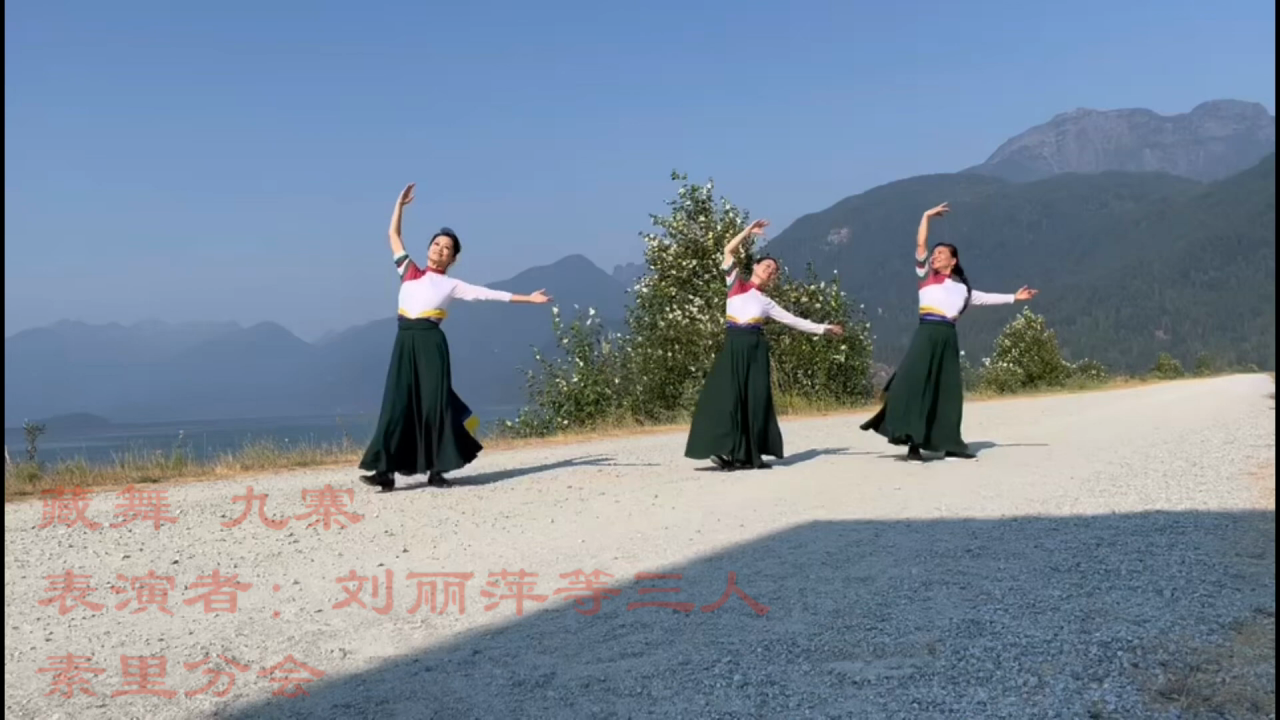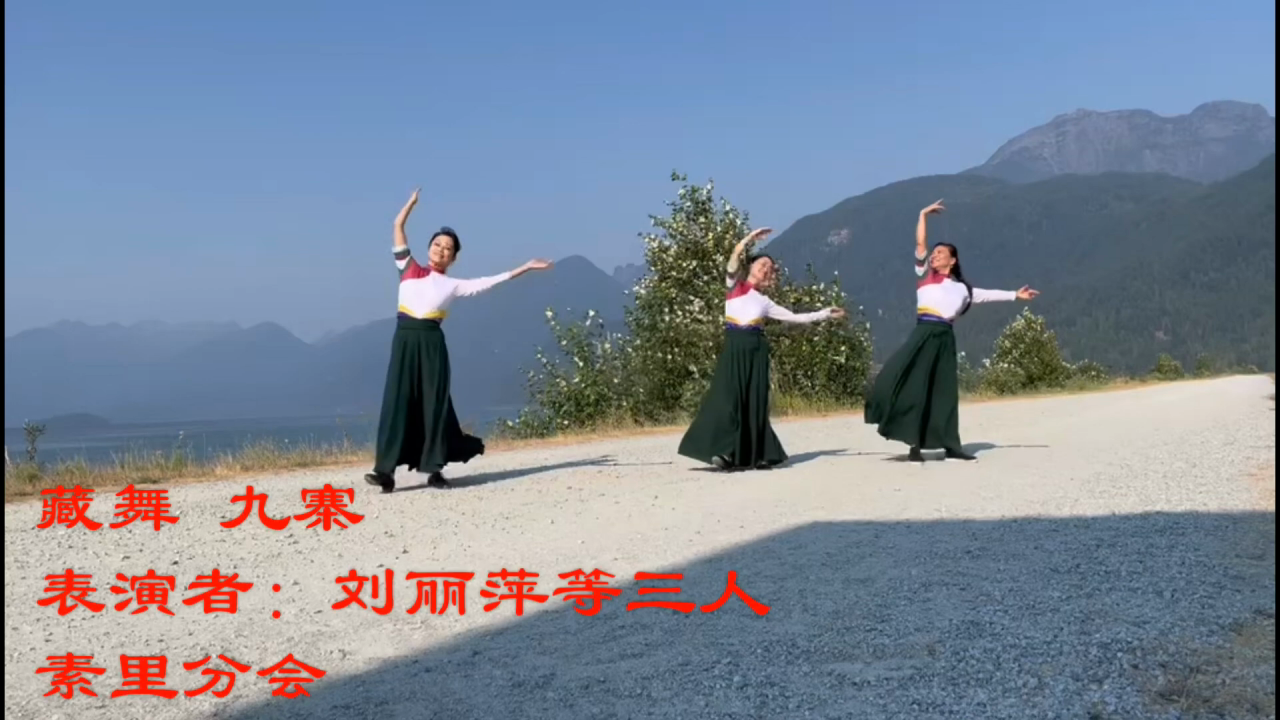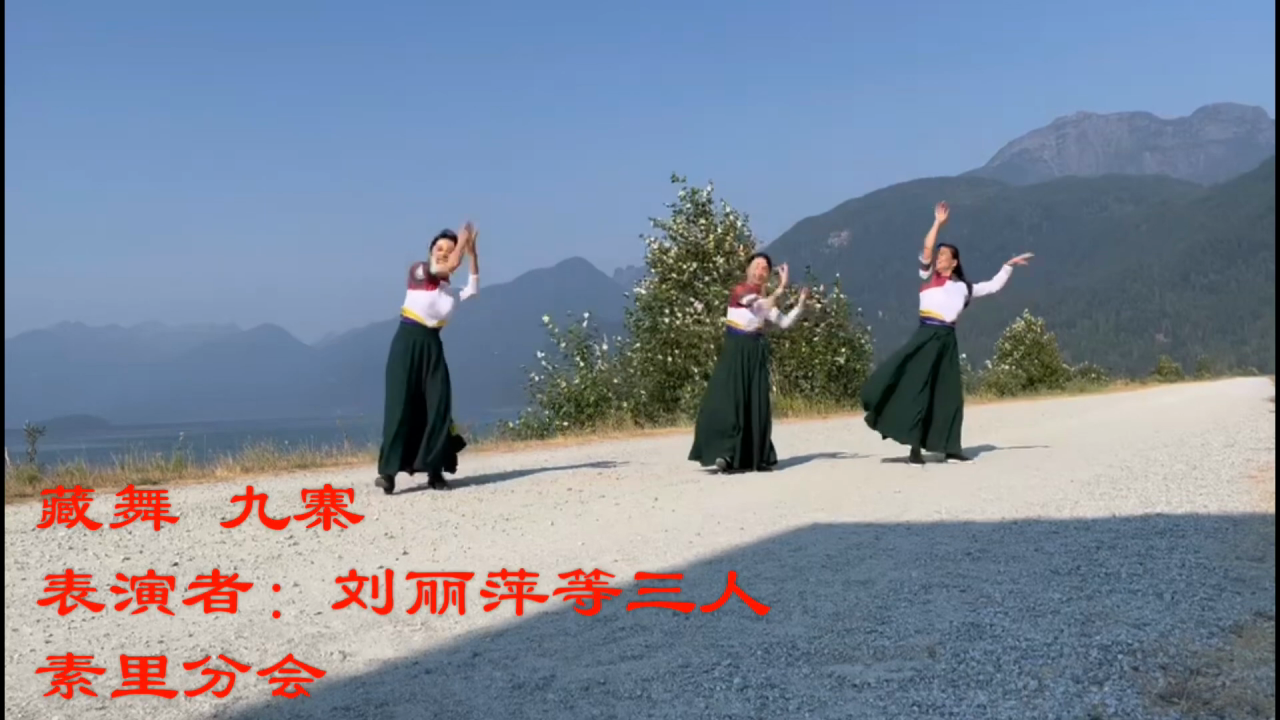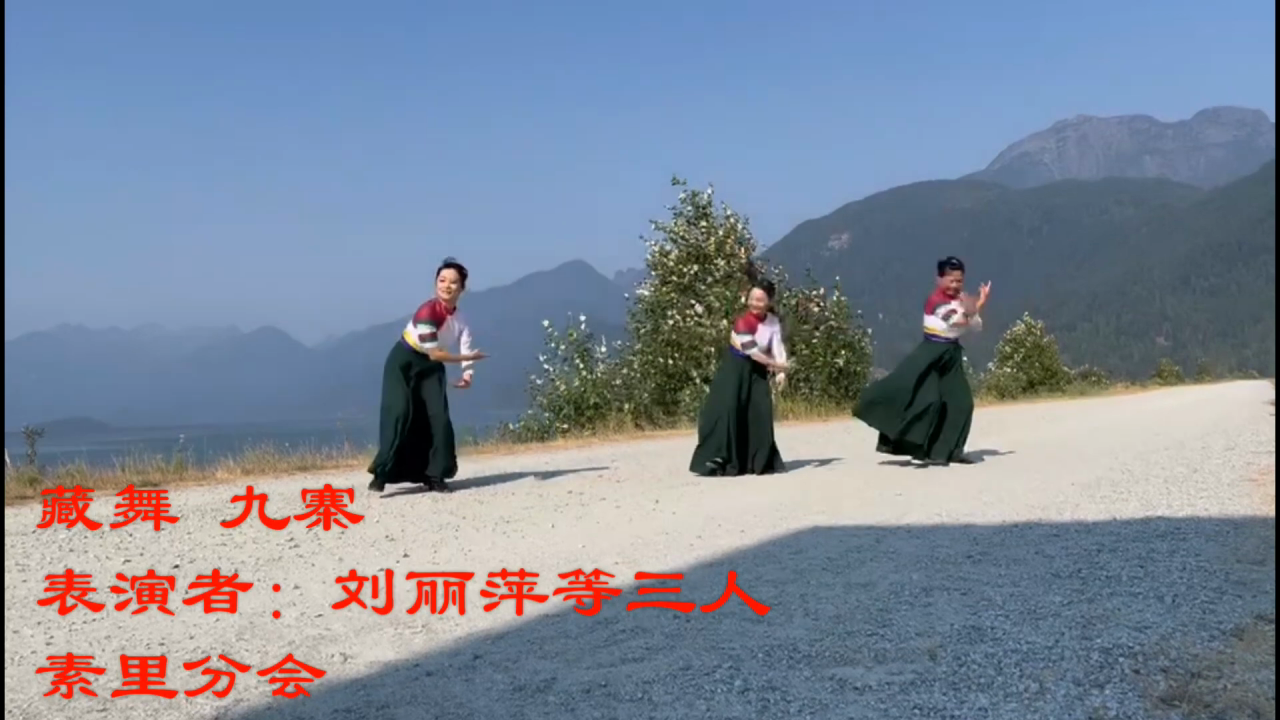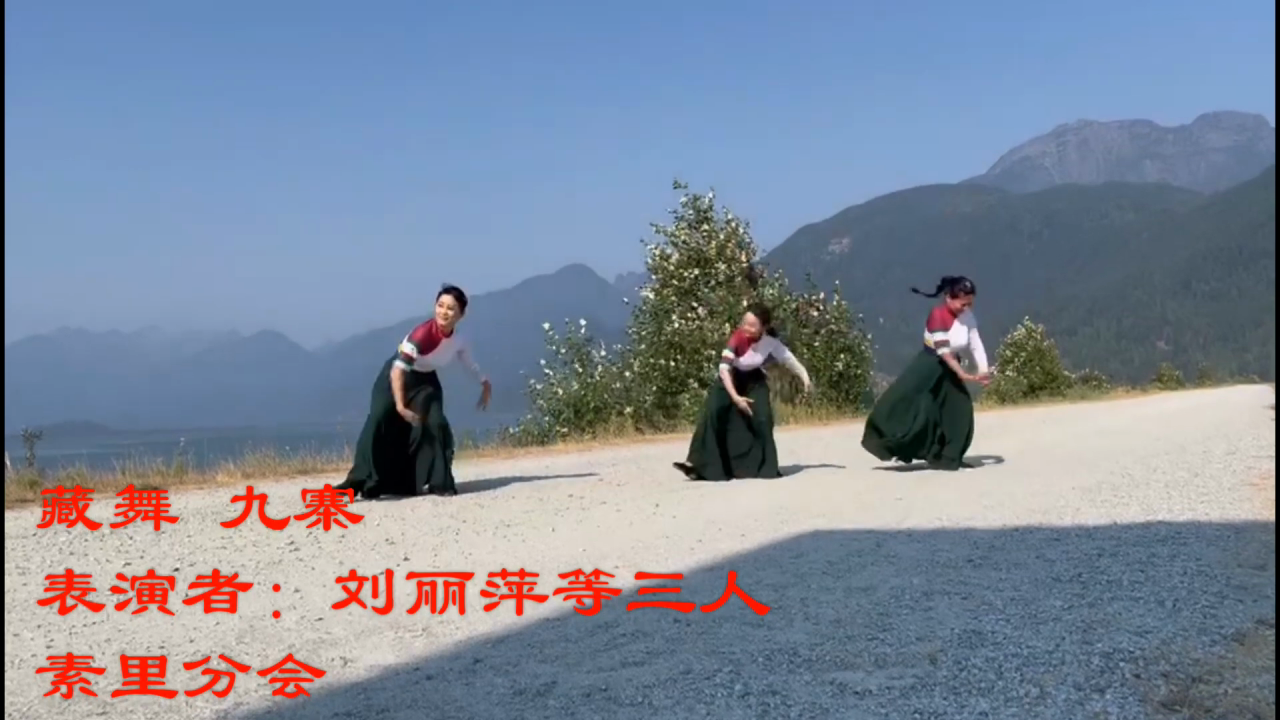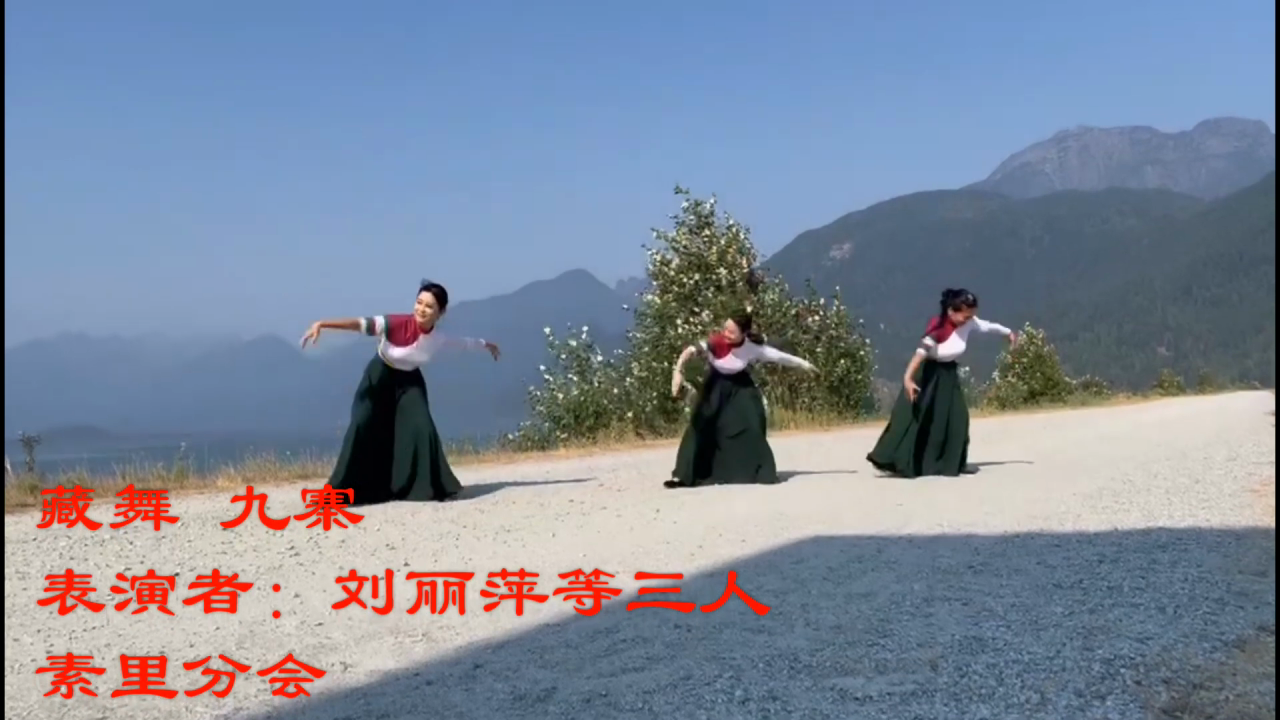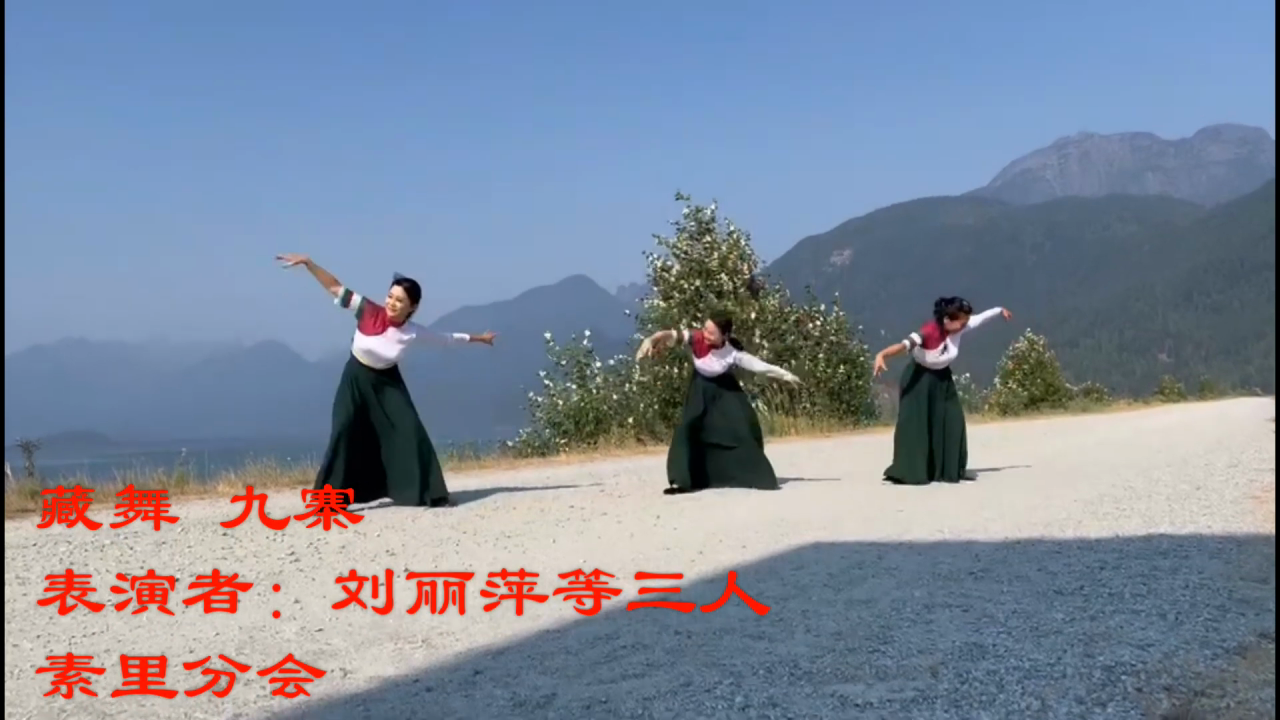
dt=0.2s
person 1, frame 1
left shoulder: (452, 285)
right shoulder: (409, 271)
left elbow: (486, 294)
right elbow: (393, 234)
left wrist: (526, 298)
right wrist: (400, 203)
left hip: (430, 342)
right hip: (404, 342)
left knee: (433, 402)
right knee: (396, 403)
left ankle: (436, 469)
right ankle: (385, 470)
person 1, frame 2
left shoulder: (453, 285)
right shoulder: (409, 269)
left elbow: (489, 282)
right elbow: (398, 230)
left wrist: (525, 268)
right wrist: (411, 203)
left hip: (431, 343)
right hip: (404, 340)
left knee: (434, 403)
right knee: (397, 402)
left ankle: (434, 469)
right ankle: (386, 471)
person 1, frame 3
left shoulder: (451, 291)
right shoulder: (418, 275)
left elbow: (471, 289)
right elbow: (448, 266)
left wrist: (471, 252)
right wrist: (463, 239)
left hip: (432, 349)
right hip: (407, 345)
left knee: (437, 408)
right knee: (400, 409)
left ankle: (435, 473)
right ankle: (388, 472)
person 1, frame 4
left shoulder: (460, 320)
right shoulder: (426, 312)
left elbow: (466, 350)
right elbow: (435, 353)
left wrist: (467, 374)
right wrist: (467, 357)
left hip: (430, 368)
right hip: (402, 363)
left knee: (438, 417)
right knee: (399, 414)
left ankle: (435, 476)
right ankle: (382, 473)
person 1, frame 5
left shoulder: (459, 342)
right shoulder: (422, 333)
left elbow: (469, 365)
right elbow: (399, 369)
left wrist: (485, 384)
right wrist: (400, 405)
left hip: (425, 383)
right hip: (395, 379)
left knee: (436, 425)
right knee: (378, 422)
left ankle: (438, 481)
right ankle: (362, 481)
person 1, frame 6
left shoulder: (440, 339)
right shoulder: (397, 324)
left elbow: (463, 343)
right elbow: (361, 324)
left wrist: (486, 345)
right wrist: (322, 325)
left hip: (409, 384)
right hip: (378, 378)
left knee: (422, 429)
right knee: (361, 429)
left ankle: (435, 486)
right ankle: (343, 488)
person 1, frame 7
left shoulder: (413, 333)
right shoulder: (370, 313)
left elbow: (445, 339)
right elbow: (335, 287)
left wrist: (477, 338)
right wrist: (307, 262)
left hip: (387, 383)
right hip: (356, 379)
left knee: (410, 432)
right knee: (343, 435)
left ankle: (428, 493)
person 2, frame 1
left shoulder: (962, 288)
right shoulder: (927, 276)
left elbow: (985, 299)
right elbow: (920, 246)
left wrist: (1014, 297)
right wrist: (927, 216)
left hip: (948, 337)
right hip: (927, 333)
left knee: (949, 390)
right knee: (916, 381)
left ankle: (950, 445)
right ankle: (914, 443)
person 2, frame 2
left shoulder: (961, 288)
right shoulder: (925, 275)
left elbow: (987, 295)
right elbow: (920, 244)
left wrist: (1016, 295)
right wrist: (923, 214)
left hip: (945, 338)
right hip: (924, 334)
left knee: (945, 391)
right knee: (910, 381)
left ankle: (949, 445)
right ankle: (914, 445)
person 2, frame 3
left shoulder: (963, 287)
right shoulder: (928, 278)
left elbow: (993, 286)
right elbow: (926, 249)
left wrist: (1010, 265)
right wrist: (938, 222)
left hip: (947, 341)
right hip: (926, 337)
left knee: (948, 393)
right knee: (914, 387)
left ankle: (950, 448)
right ankle: (915, 447)
person 2, frame 4
left shoulder: (964, 299)
right shoulder: (935, 298)
left elbow: (976, 326)
right elbow: (959, 319)
left wrist: (974, 311)
right wrist: (978, 305)
left hip: (951, 354)
right hip: (931, 352)
left knee: (961, 401)
right knee: (904, 389)
left ankle: (950, 452)
person 2, frame 5
left shoulder: (968, 316)
right shoulder: (938, 316)
left elbow: (976, 344)
right elbow: (943, 352)
left wrist: (982, 369)
right wrist: (963, 375)
left hip: (950, 369)
right hip: (929, 364)
left knee: (961, 409)
right knee: (904, 399)
left ankle: (950, 458)
person 2, frame 6
left shoulder: (969, 323)
right shoulder: (937, 326)
left elbow: (987, 326)
right elbow: (921, 352)
left wrist: (1007, 332)
right wrist: (908, 377)
left hip: (947, 370)
right hip: (928, 371)
left knee: (955, 416)
right knee: (912, 414)
left ankle: (951, 463)
right ankle: (895, 461)
person 2, frame 7
left shoulder: (960, 328)
right shoulder: (929, 332)
left elbow: (979, 318)
right elbow: (905, 344)
left wrist: (999, 310)
right wrist: (881, 355)
left hip: (942, 378)
right hip: (919, 378)
left knee: (952, 422)
right knee: (912, 424)
left ankle: (952, 470)
right ankle: (907, 471)
person 3, frame 1
left shoulder: (766, 302)
right shoulder: (735, 283)
left elbow: (793, 321)
right elbow: (728, 251)
left wrist: (823, 328)
right wrist: (749, 230)
left hip: (755, 348)
right hip: (733, 347)
left knee: (755, 399)
right knee: (727, 397)
left ankle: (750, 455)
right ankle: (727, 452)
person 3, frame 2
left shoulder: (764, 302)
right shoulder: (735, 285)
left elbow: (794, 317)
right elbow: (734, 256)
left wrist: (825, 313)
right wrist: (753, 235)
left hip: (755, 349)
right hip: (734, 347)
left knee: (754, 400)
right knee: (729, 399)
left ankle: (752, 455)
right ankle: (727, 453)
person 3, frame 3
left shoulder: (766, 301)
right shoulder: (740, 292)
left elbow: (784, 322)
right elbow: (764, 304)
left wrist: (800, 303)
right wrist: (781, 287)
left hip: (756, 353)
right hip: (735, 349)
left knee: (755, 404)
right knee: (727, 402)
left ankle: (756, 457)
right ankle: (727, 455)
person 3, frame 4
left shoulder: (773, 321)
right shoulder: (743, 321)
left elbow: (778, 350)
right elbow: (752, 352)
left wrist: (780, 372)
right wrist: (776, 365)
left hip: (757, 371)
right hip: (734, 367)
left knee: (760, 412)
right knee: (724, 408)
left ankle: (762, 461)
right ankle: (719, 459)
person 3, frame 5
left shoulder: (771, 342)
right shoulder: (736, 338)
left elbow: (788, 358)
right elbow: (724, 368)
left wrist: (803, 375)
right wrist: (735, 397)
left hip: (754, 383)
right hip: (731, 380)
left knee: (761, 420)
right knee: (713, 414)
left ankle: (764, 468)
right ankle: (696, 463)
person 3, frame 6
left shoulder: (753, 348)
right shoulder: (716, 340)
left elbow: (779, 356)
right elbow: (691, 350)
left wrist: (802, 363)
right wrist: (677, 371)
left hip: (741, 387)
right hip: (716, 384)
left knee: (752, 426)
right knee: (700, 424)
left ankle: (762, 471)
right ankle: (682, 475)
person 3, frame 7
left shoulder: (733, 353)
right shoulder: (696, 339)
left elbow: (760, 365)
right elbow: (672, 335)
left wrist: (784, 375)
right wrist: (650, 340)
left hip: (725, 390)
right hip: (700, 388)
left knee: (743, 432)
right knee: (686, 429)
left ankle: (760, 476)
right ankle: (680, 481)
